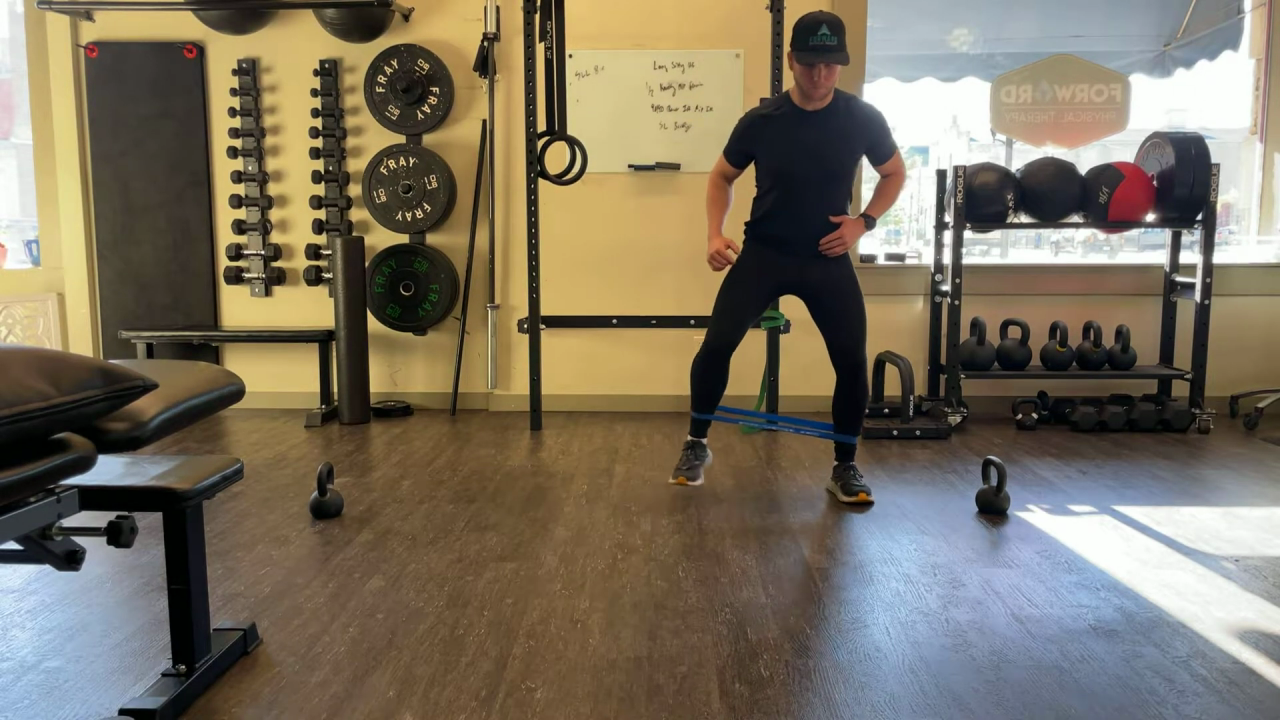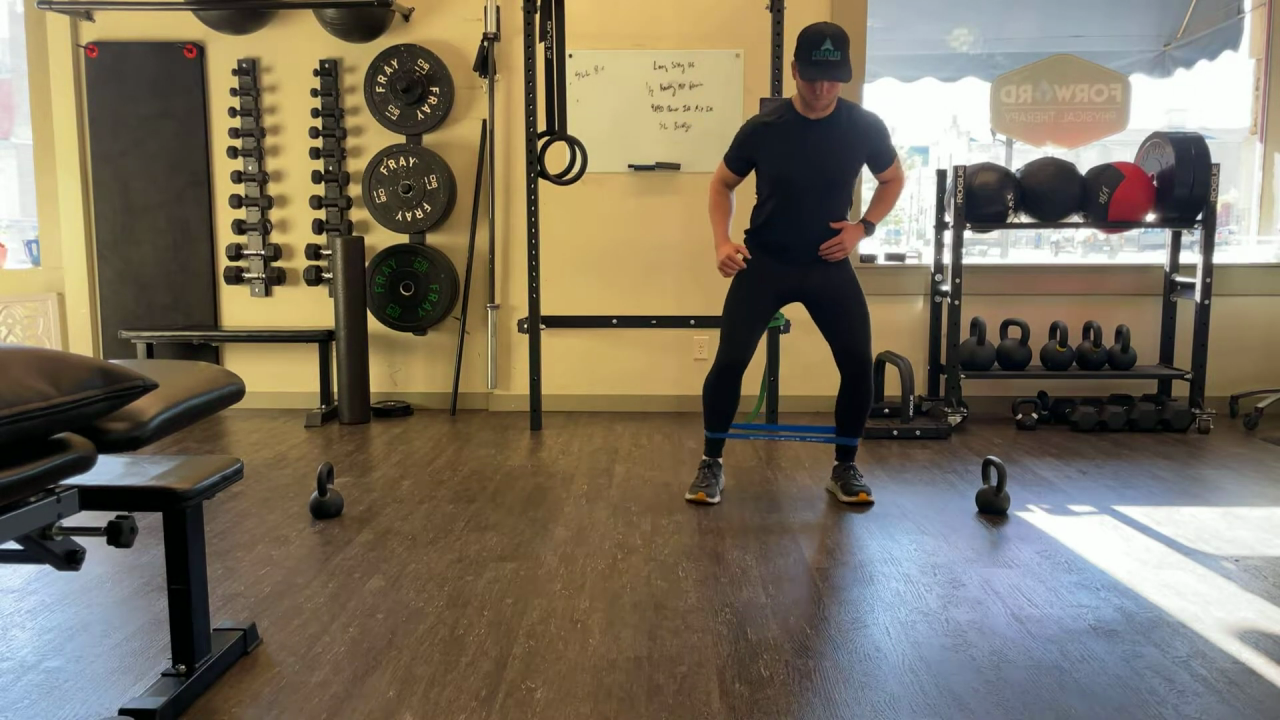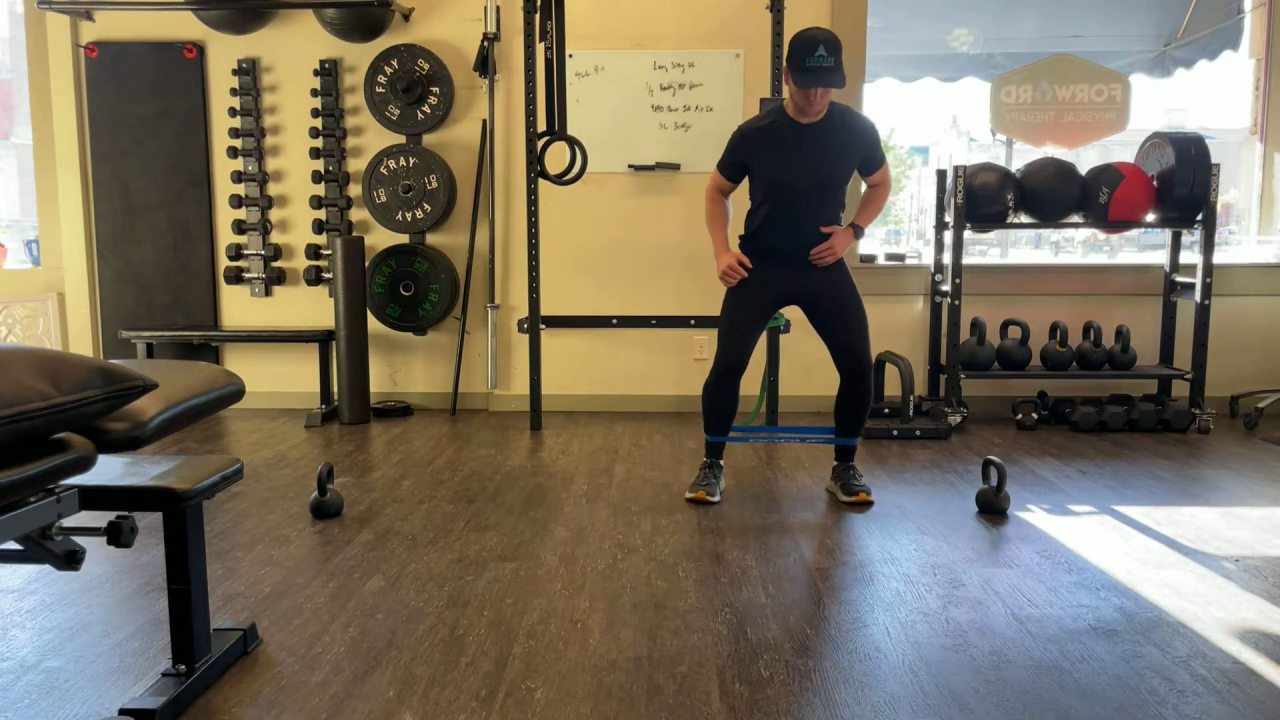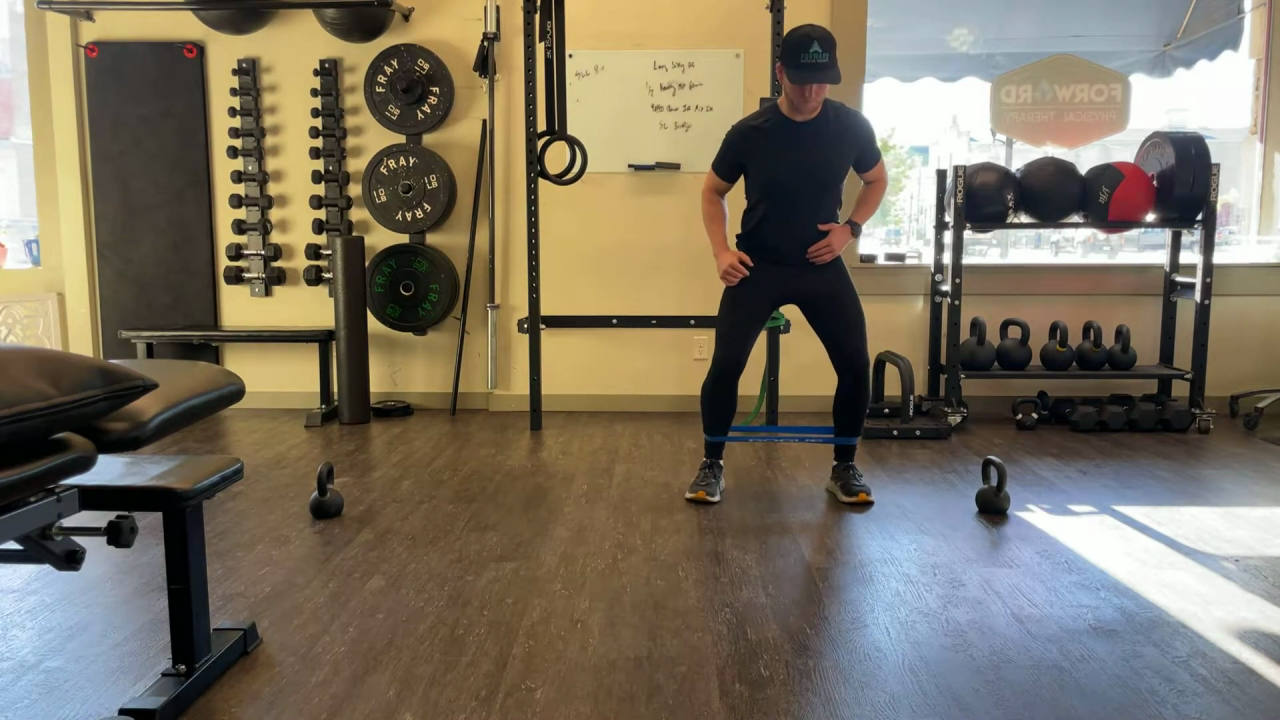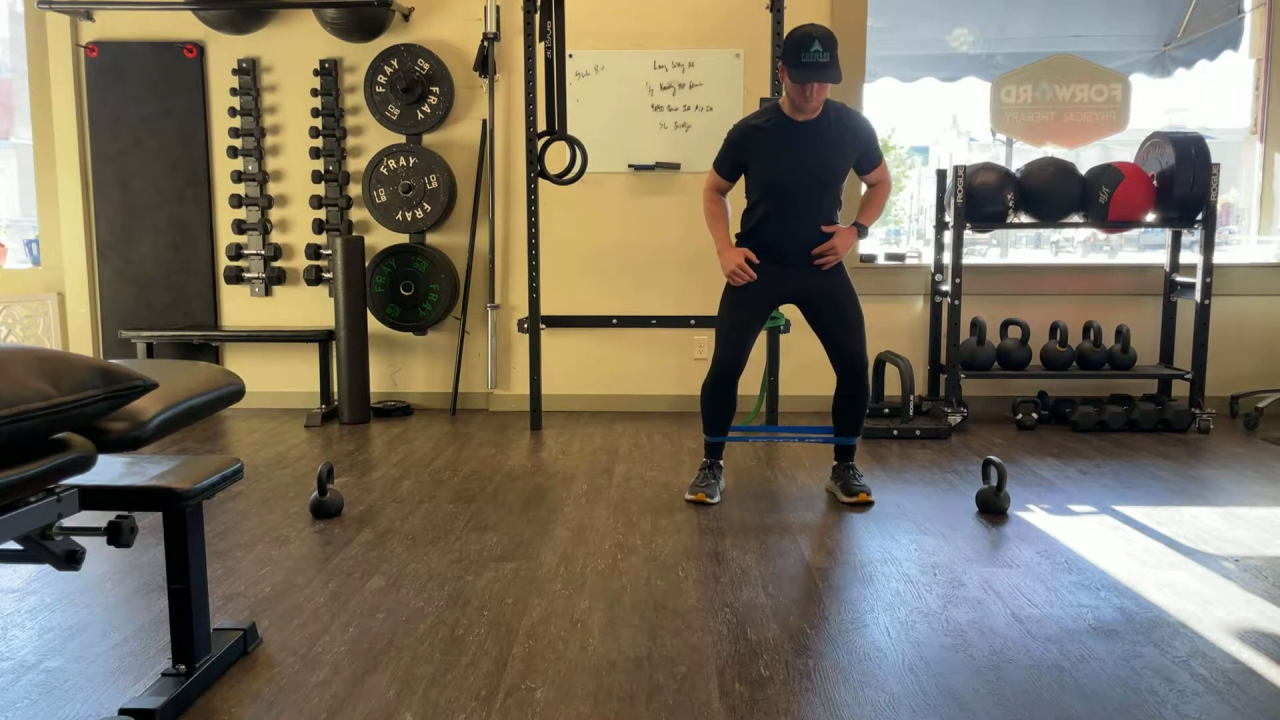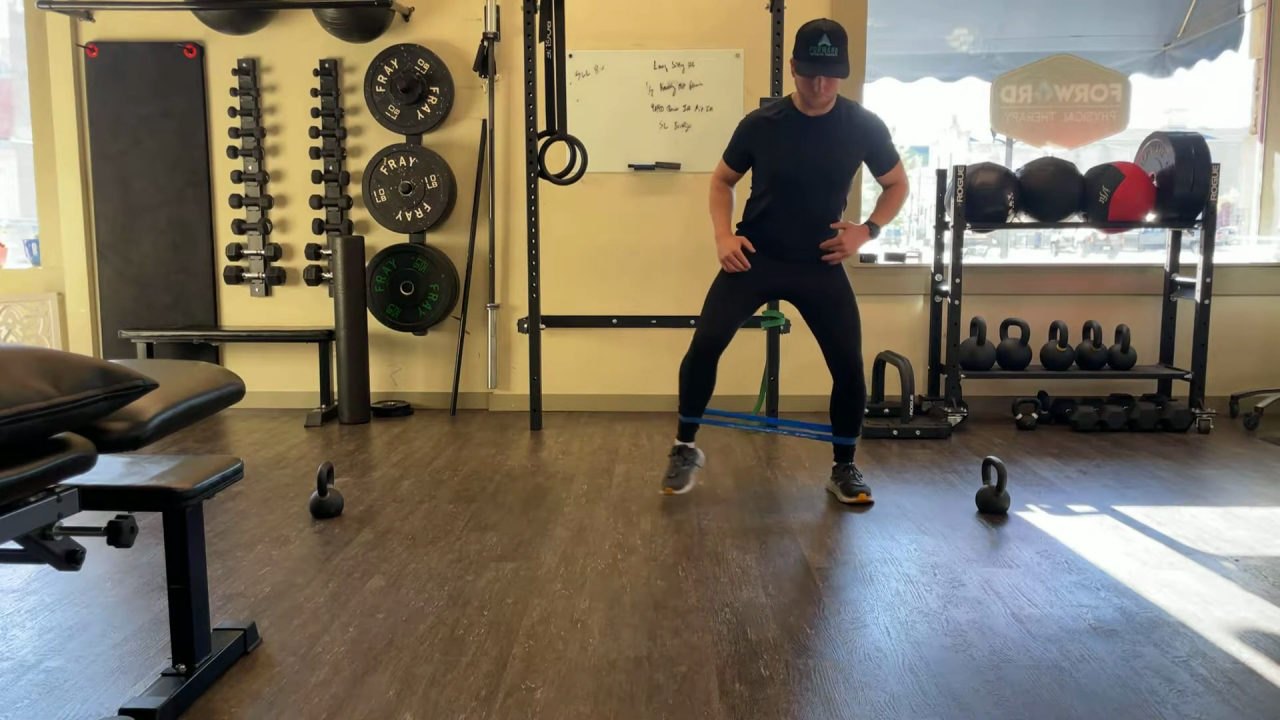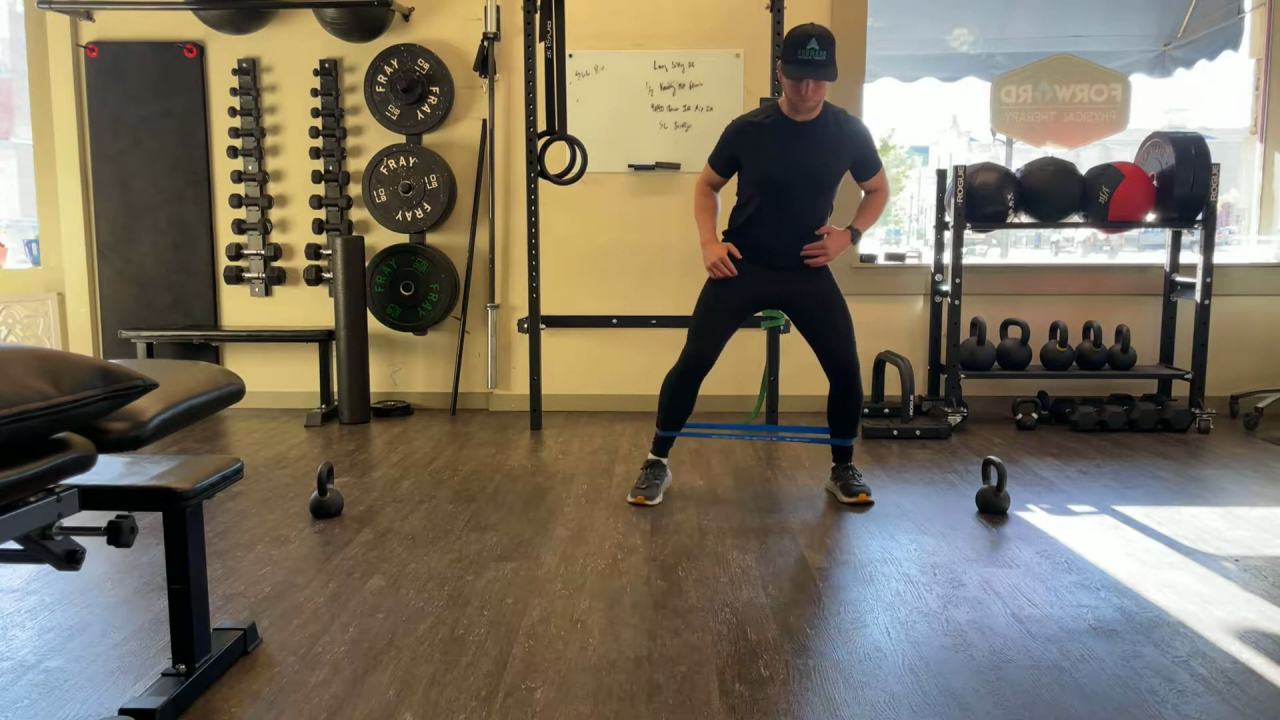
dt=0.2s
person 1, frame 1
left shoulder: (863, 118)
right shoulder: (761, 121)
left elbow: (894, 173)
right elbow: (722, 177)
left wrist: (864, 221)
right wrist: (715, 232)
left hip: (827, 258)
right hip: (763, 254)
left knee: (852, 362)
right knee: (717, 345)
left ankle: (845, 467)
right ankle: (696, 443)
person 1, frame 2
left shoulder: (865, 127)
right shoulder: (762, 129)
left elbow: (893, 180)
right elbow: (723, 183)
left wrist: (863, 226)
right wrist: (722, 239)
left hip: (829, 264)
right hip: (763, 262)
left knee: (859, 364)
right knee: (730, 362)
left ankle: (844, 467)
right ankle: (711, 462)
person 1, frame 3
left shoulder: (856, 130)
right shoulder: (754, 134)
left elbow: (881, 184)
right elbow: (717, 192)
left wrist: (853, 231)
right wrist: (722, 249)
left hip: (824, 266)
right hip: (759, 265)
left knee: (858, 364)
right knee: (728, 364)
left ankle: (844, 468)
right ankle: (712, 464)
person 1, frame 4
left shoulder: (851, 126)
right shoulder: (749, 133)
left elbow: (877, 180)
right elbow: (712, 192)
left wrist: (850, 228)
right wrist: (721, 249)
left hip: (822, 264)
right hip: (758, 266)
left knee: (855, 365)
right knee: (726, 365)
left ankle: (844, 467)
right ankle: (712, 465)
person 1, frame 5
left shoulder: (853, 127)
right shoulder: (750, 132)
left elbow: (881, 184)
right elbow: (714, 190)
left wrist: (855, 230)
right wrist: (725, 248)
left hip: (821, 265)
right hip: (757, 266)
left knee: (854, 365)
right knee: (726, 364)
left ankle: (844, 467)
right ankle: (713, 465)
person 1, frame 6
left shoulder: (865, 127)
right shoulder: (760, 124)
left elbow: (896, 186)
right elbow: (722, 180)
left wrist: (867, 229)
right wrist: (724, 234)
left hip: (821, 263)
right hip: (756, 258)
left knee: (848, 367)
right knee: (705, 346)
left ankle: (844, 470)
right ankle: (684, 448)
person 1, frame 7
left shoulder: (849, 133)
right shoulder: (746, 130)
left elbow: (878, 190)
right elbow: (707, 185)
left wrist: (849, 233)
right wrist: (709, 240)
left hip: (808, 271)
right hip: (742, 267)
left knee: (846, 368)
right knee: (693, 363)
left ankle: (843, 469)
right ankle: (657, 463)
